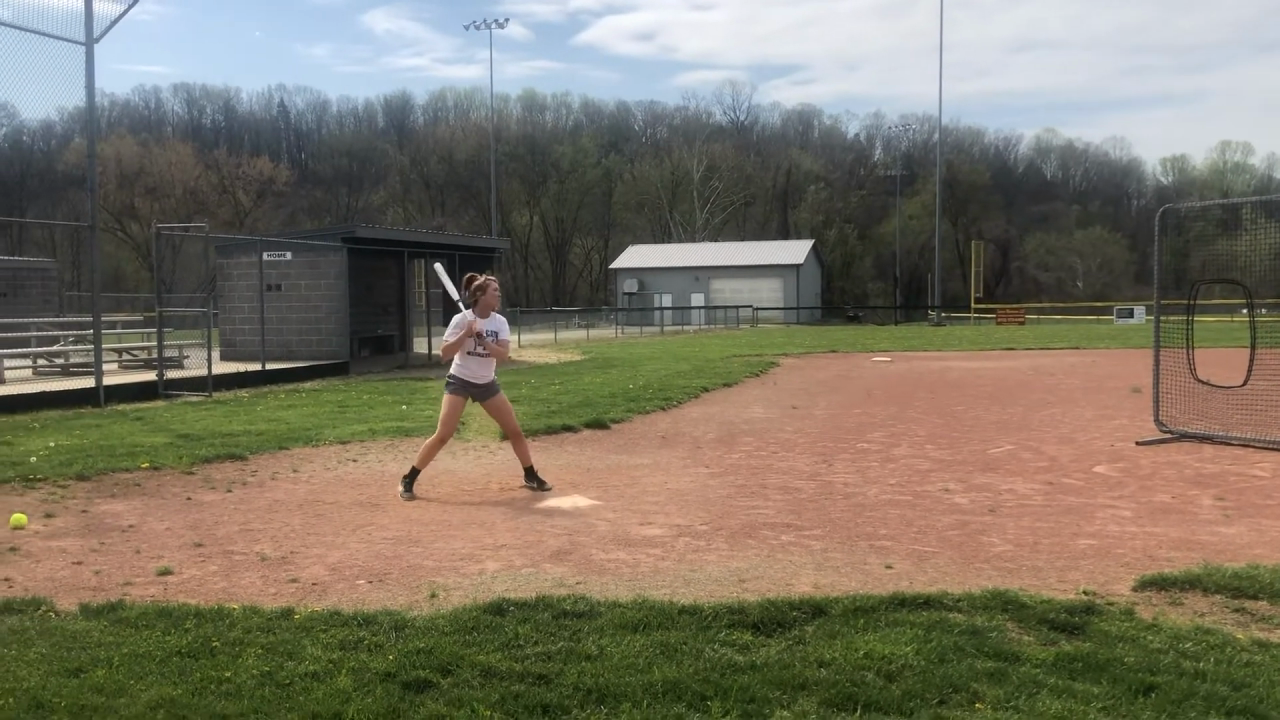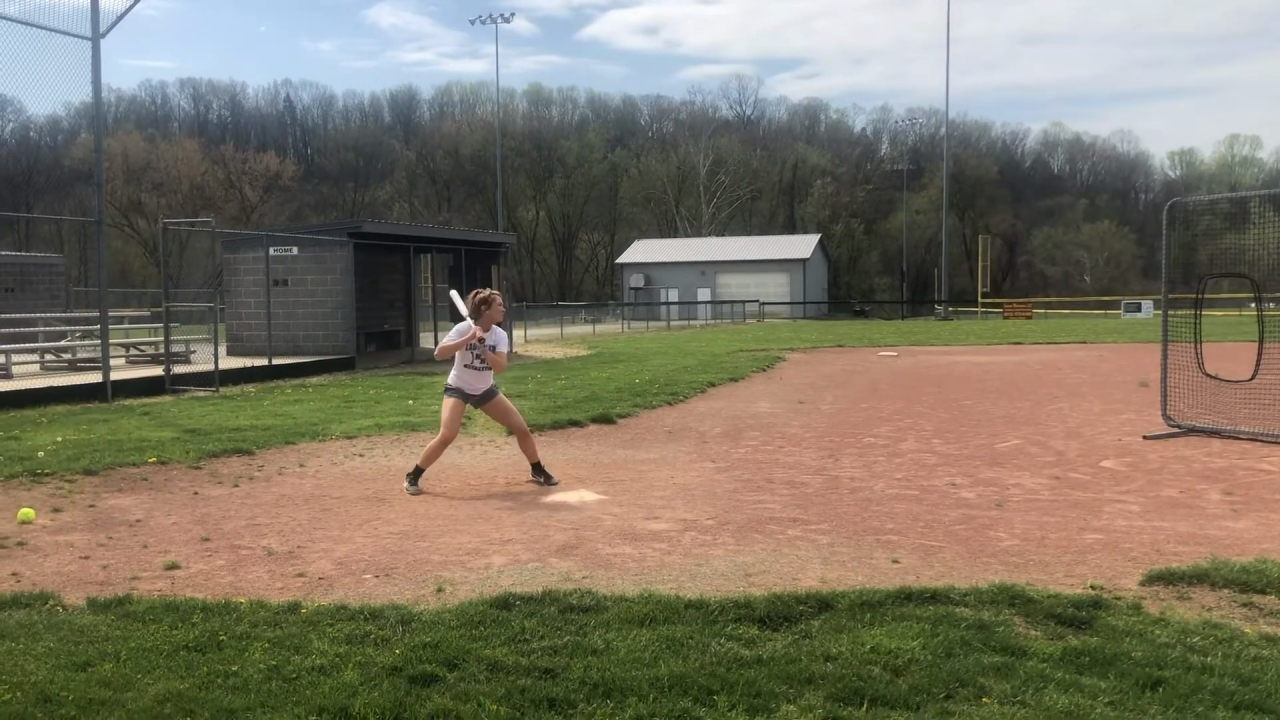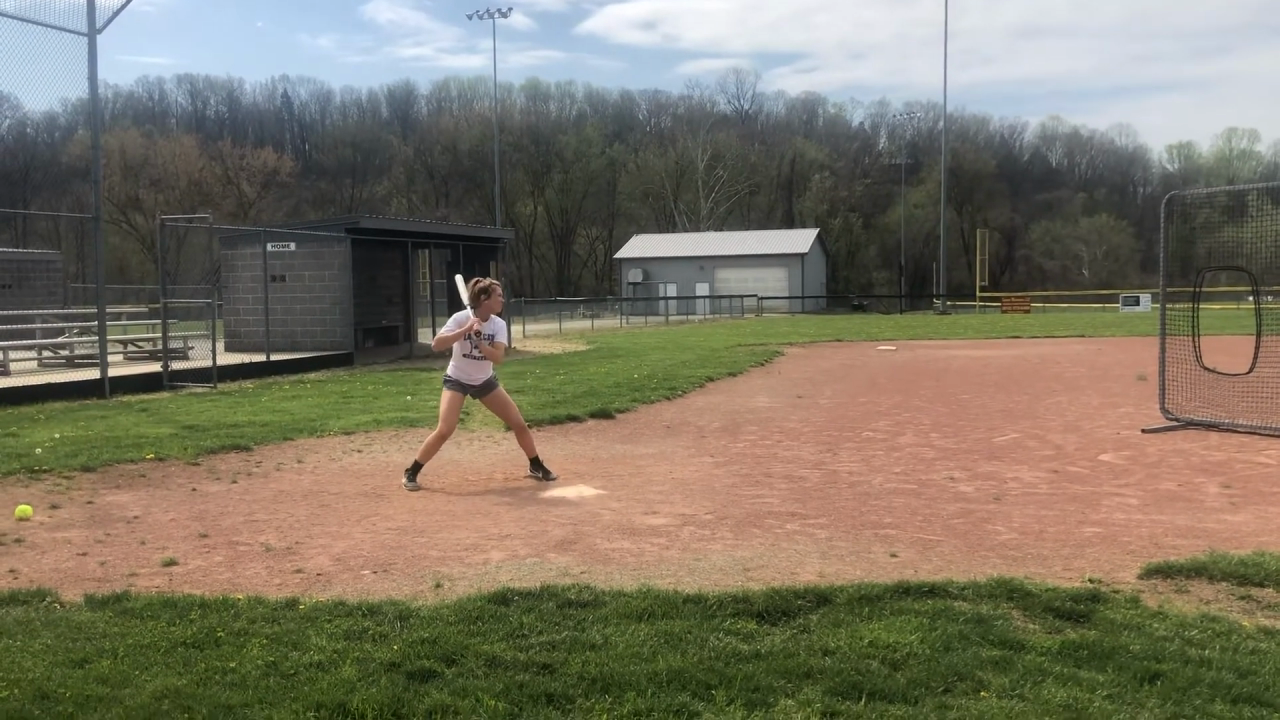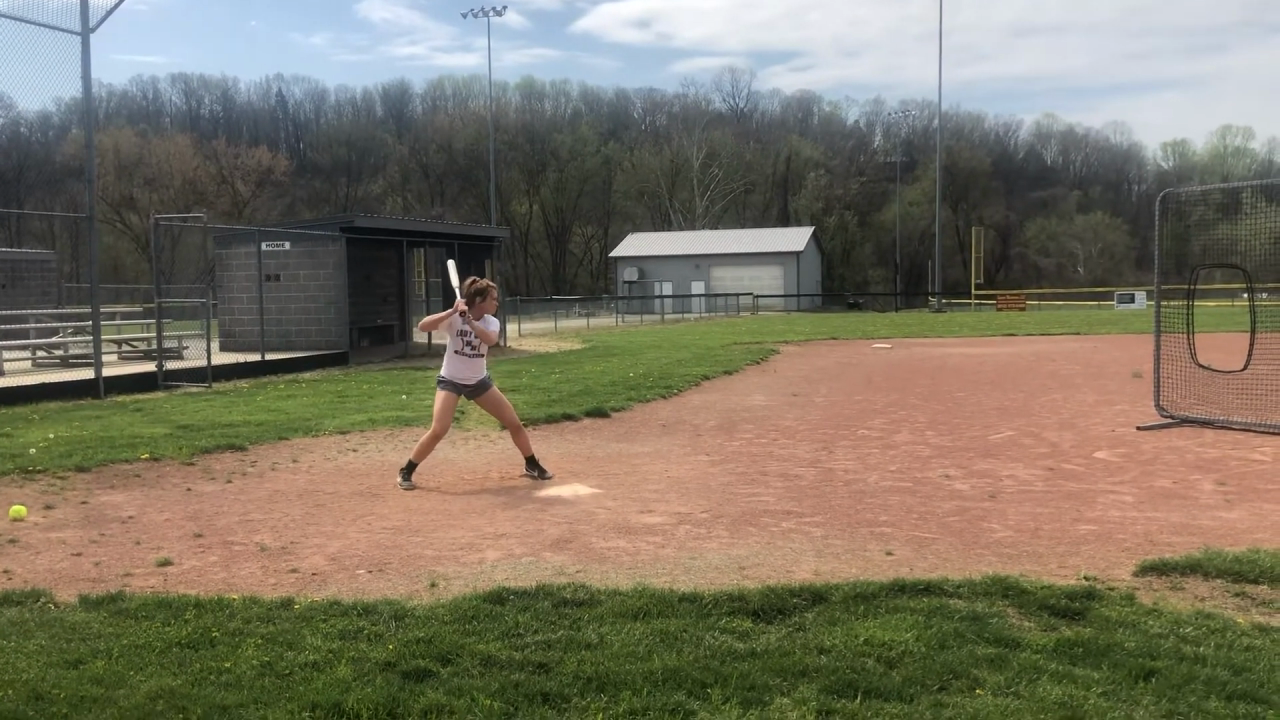
dt=0.4s
person 1, frame 1
left shoulder: (500, 322)
right shoulder: (461, 319)
left elbow: (504, 354)
right elbow: (445, 354)
left wrist: (483, 340)
right wrist: (465, 334)
left hip: (487, 384)
right hip: (459, 382)
left knee: (515, 430)
right knee: (443, 435)
left ankle: (531, 476)
right ankle: (408, 480)
person 1, frame 2
left shoulder: (500, 335)
right shoulder: (463, 328)
left elbow: (501, 366)
right elbow: (439, 354)
left wrist: (483, 348)
right wrist: (469, 339)
left hip: (486, 390)
right hip: (458, 389)
left knee: (522, 429)
right knee: (446, 436)
left ankle: (538, 471)
right ankle: (413, 476)
person 1, frame 3
left shoulder: (499, 324)
right shoulder: (461, 318)
left elbow: (498, 357)
right elbow: (436, 344)
left wrist: (479, 340)
right wrist: (466, 330)
left hip: (485, 381)
right hip: (457, 380)
left knee: (519, 424)
right knee: (444, 430)
left ankle: (536, 466)
right ankle: (411, 472)
person 1, frame 4
left shoulder: (491, 322)
right shoulder: (454, 315)
left elbow: (491, 340)
right elbow: (423, 326)
left wrist: (469, 321)
right wrist: (452, 312)
left hip: (479, 381)
right hip: (450, 381)
left knee: (514, 423)
right knee: (438, 430)
left ankle: (532, 465)
right ankle: (406, 472)
